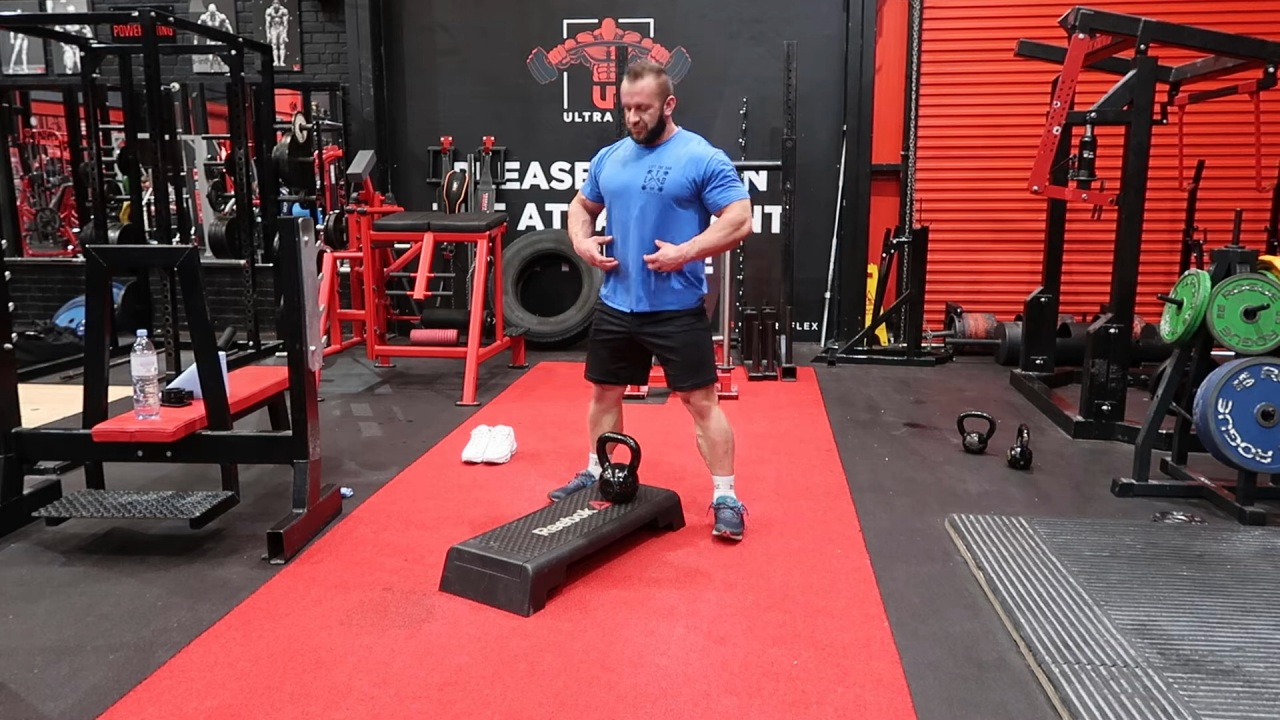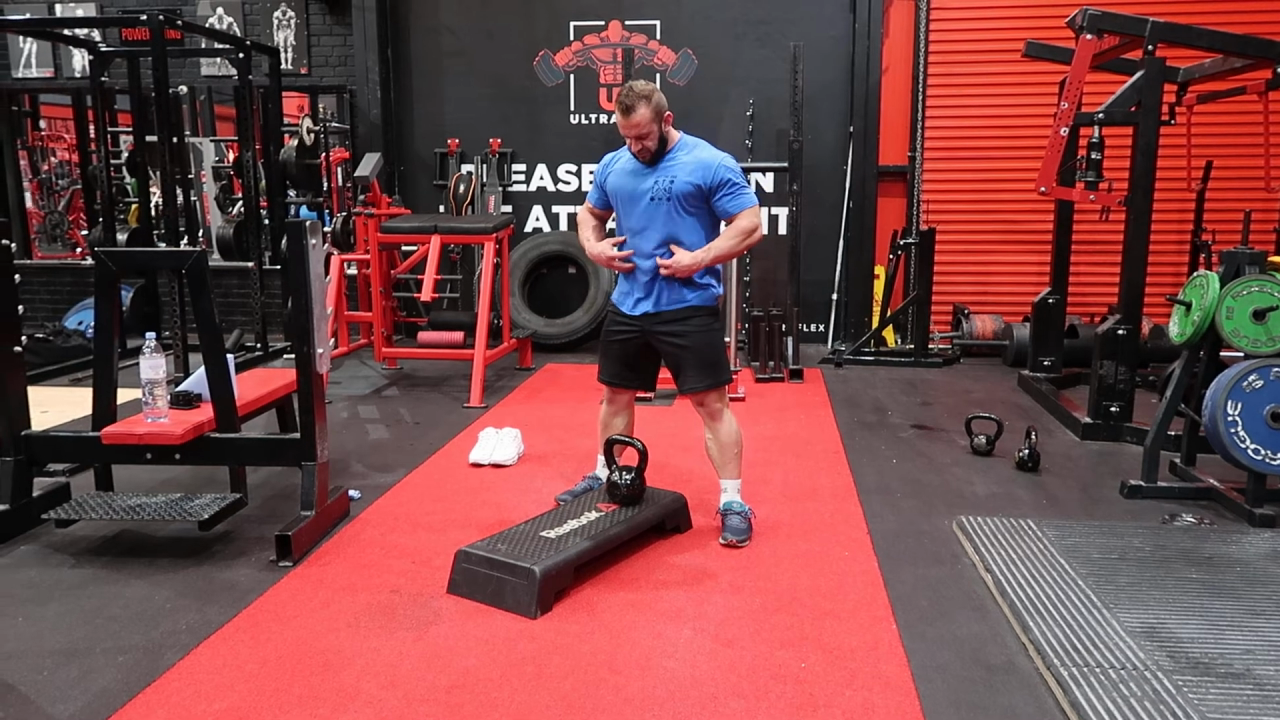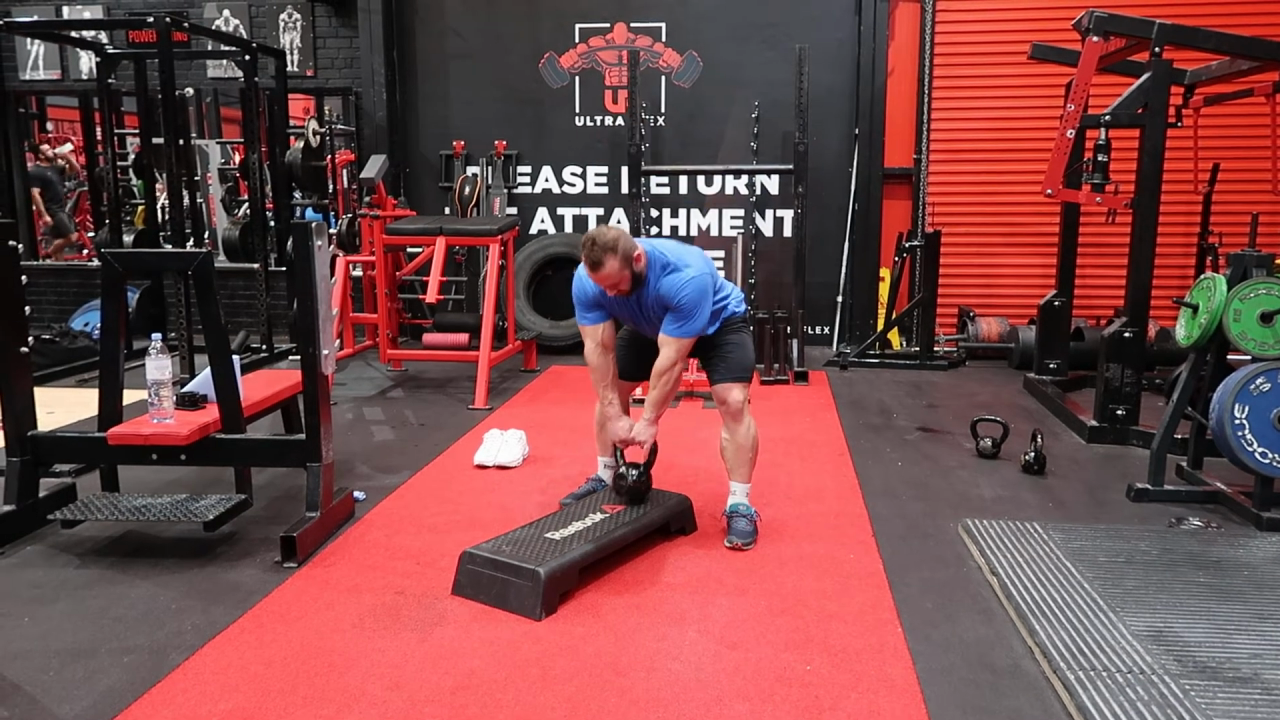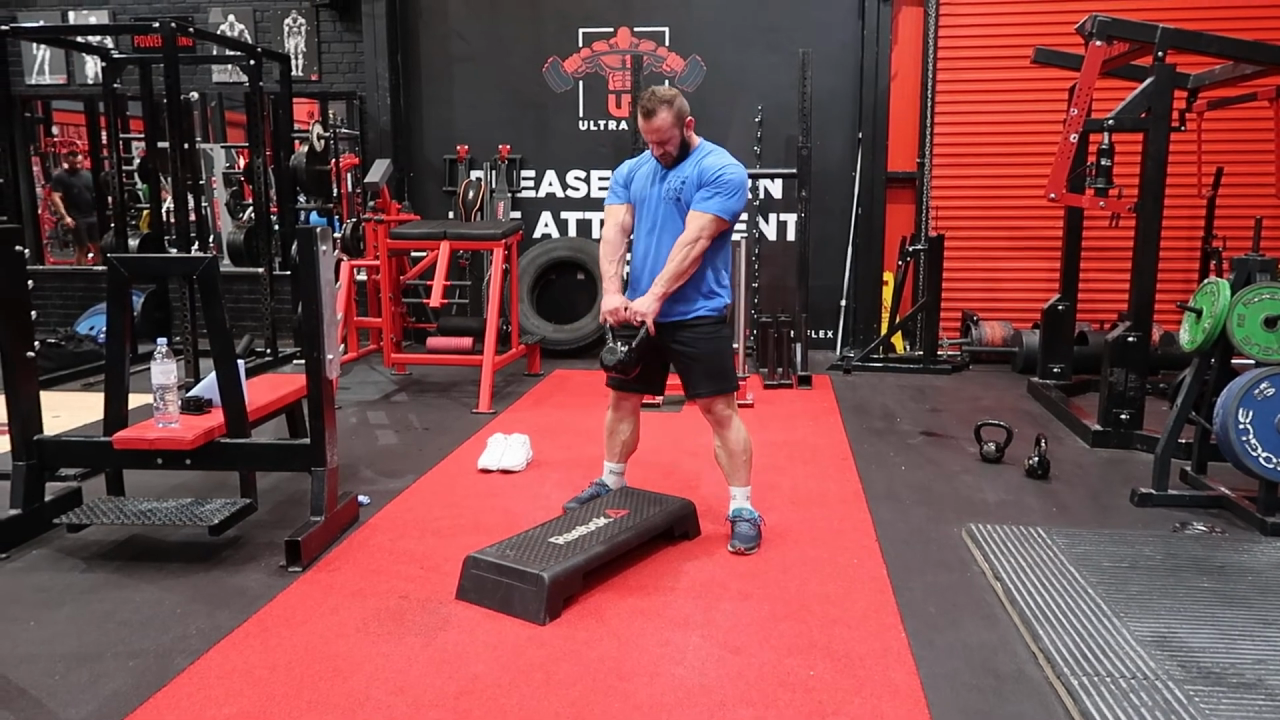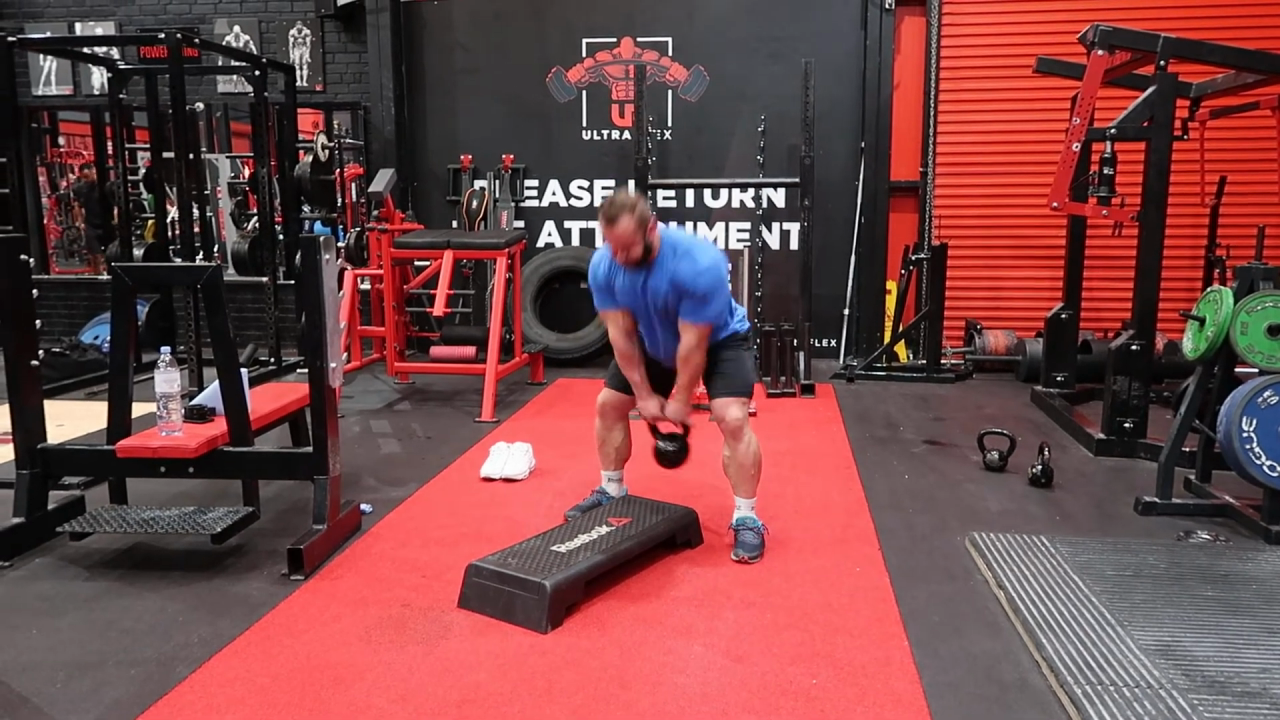
dt=1s
person 1, frame 1
left shoulder: (702, 158)
right shoulder: (608, 159)
left elbow: (739, 220)
right elbow: (582, 207)
left wrist: (685, 253)
right wrist: (581, 241)
left hip: (677, 307)
right hip: (616, 303)
left knee: (700, 400)
right knee: (604, 392)
left ankle: (725, 498)
right ankle: (597, 474)
person 1, frame 2
left shoulder: (711, 164)
right shoulder: (612, 166)
left elbow: (750, 225)
right elbow: (590, 213)
left wrist: (697, 259)
right wrist: (592, 246)
left hip: (690, 308)
right hip: (628, 305)
left knee: (711, 403)
right knee: (615, 395)
left ankle: (733, 502)
right ankle: (604, 477)
person 1, frame 3
left shoulder: (686, 276)
right shoulder: (587, 280)
left elbow: (673, 360)
right elbow: (599, 351)
left wrist: (648, 423)
right wrist: (617, 416)
left hip: (717, 322)
left knee: (733, 401)
right knee: (608, 390)
left ankle: (740, 506)
right ankle: (605, 479)
person 1, frame 4
left shoulder: (723, 170)
right shoulder: (630, 172)
left elbow: (695, 240)
right elbow: (614, 233)
left wrist: (654, 297)
right wrist: (612, 291)
left hip: (698, 315)
right hip: (638, 309)
left knee: (718, 409)
right knee: (622, 398)
left ankle: (743, 509)
right ankle: (611, 484)
person 1, frame 5
left shoulder: (700, 263)
right shoulder: (604, 264)
left elbow: (693, 345)
right elbow: (621, 335)
left wrist: (679, 400)
right wrist: (644, 396)
left hip: (720, 339)
right hip: (655, 343)
left knee: (733, 417)
right knee: (607, 404)
left ankle: (746, 519)
right ankle: (611, 492)
